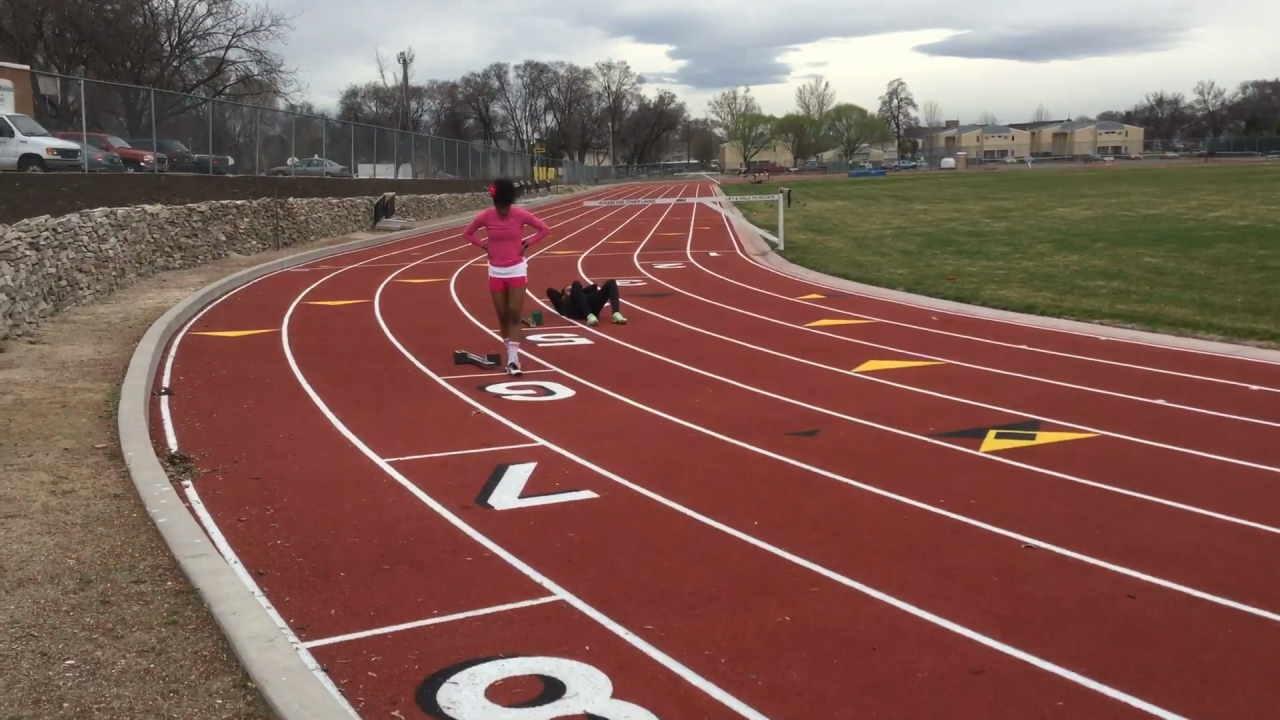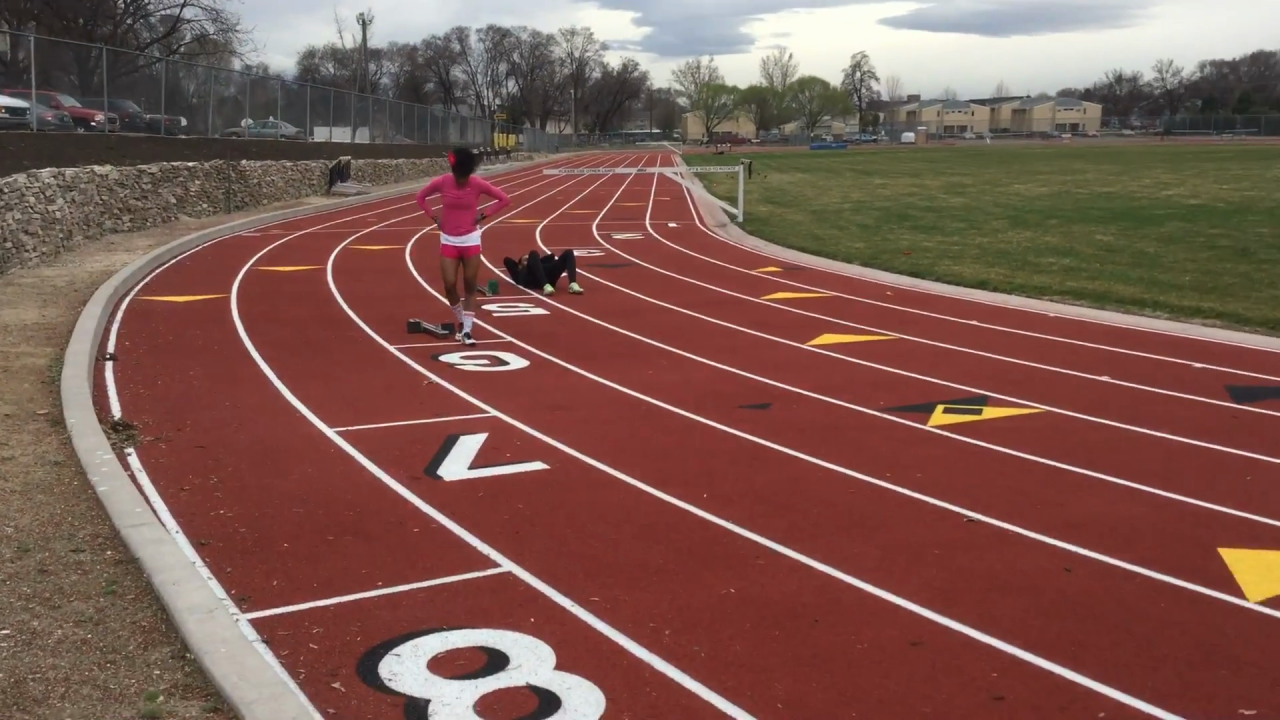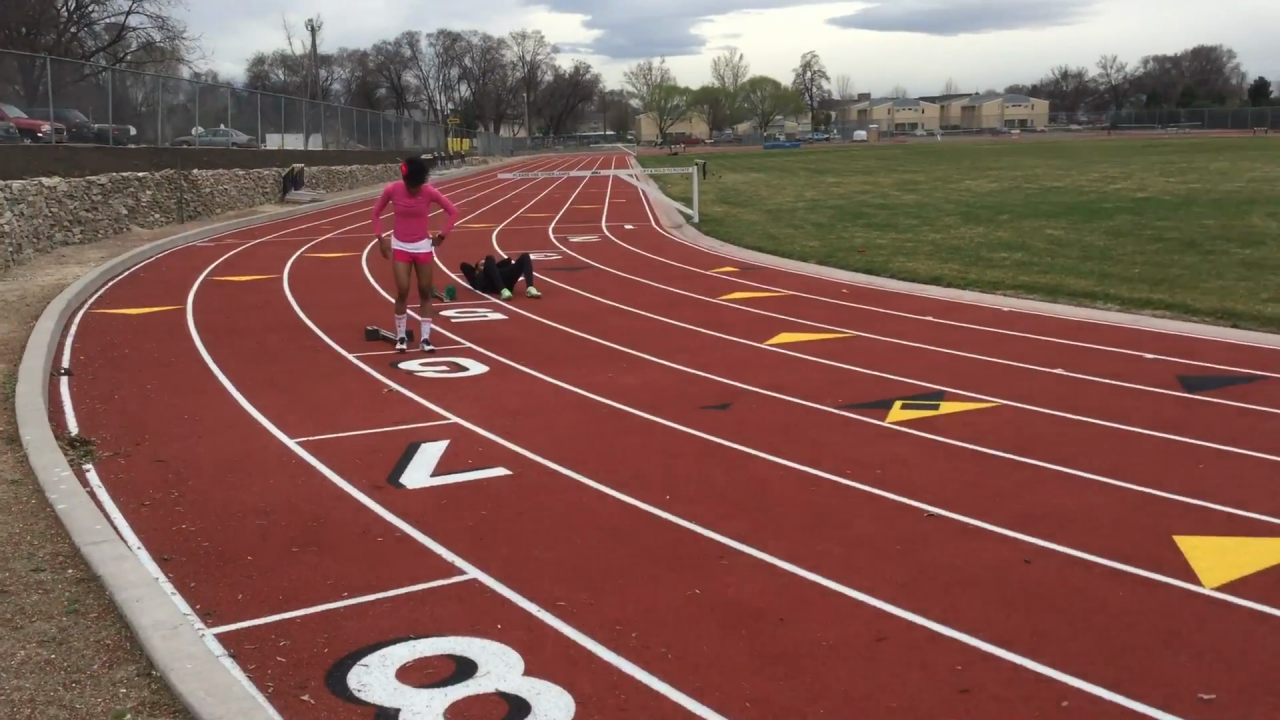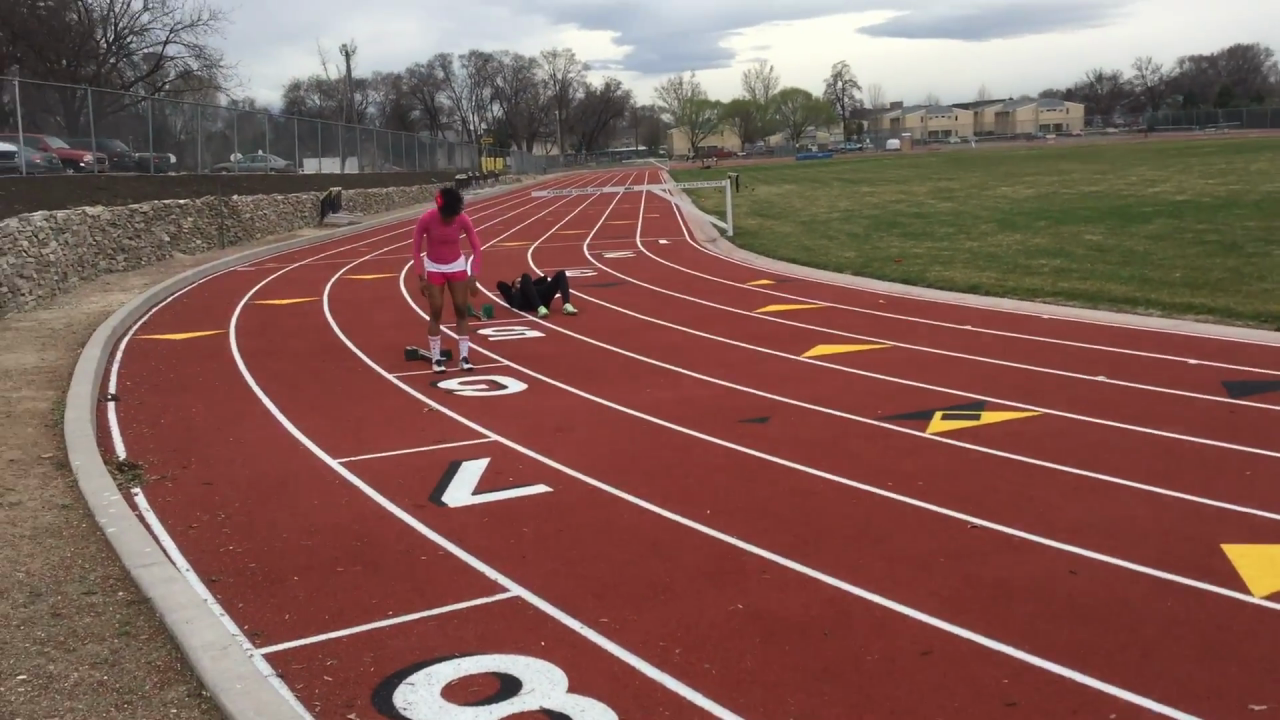
dt=0.2s
person 1, frame 1
left shoulder: (521, 215)
right shoulder: (486, 216)
left elbow: (545, 229)
right elbow: (468, 233)
left wrist: (526, 244)
right wrist: (484, 245)
left hip: (516, 270)
right hip: (496, 272)
left knee: (515, 316)
right knee: (503, 317)
left ankle: (513, 361)
right ankle: (511, 356)
person 1, frame 2
left shoulder: (478, 184)
right shoulder: (441, 182)
left elbow: (505, 199)
right elbow: (420, 197)
left wrist: (484, 215)
right wrist: (435, 218)
left hip: (471, 239)
right hip: (448, 240)
left knee: (470, 286)
right knee: (449, 285)
left ankle: (467, 330)
right ankle: (460, 320)
person 1, frame 3
left shoulder: (430, 192)
right shoulder: (392, 190)
left elbow: (453, 212)
right elbow: (376, 214)
left wrist: (441, 236)
right wrist: (381, 239)
left hip: (423, 246)
right hip: (400, 247)
left knee: (425, 292)
right knee: (402, 291)
left ankle: (425, 338)
right ankle: (401, 336)
person 1, frame 4
left shoulder: (463, 219)
right shoulder: (427, 218)
left elbow: (476, 248)
right elbow: (416, 249)
left wrist: (473, 277)
right wrist: (422, 277)
left hip: (457, 266)
right hip: (434, 267)
left knee: (461, 310)
right knee: (436, 312)
left ankle: (464, 356)
right ankle: (436, 358)
